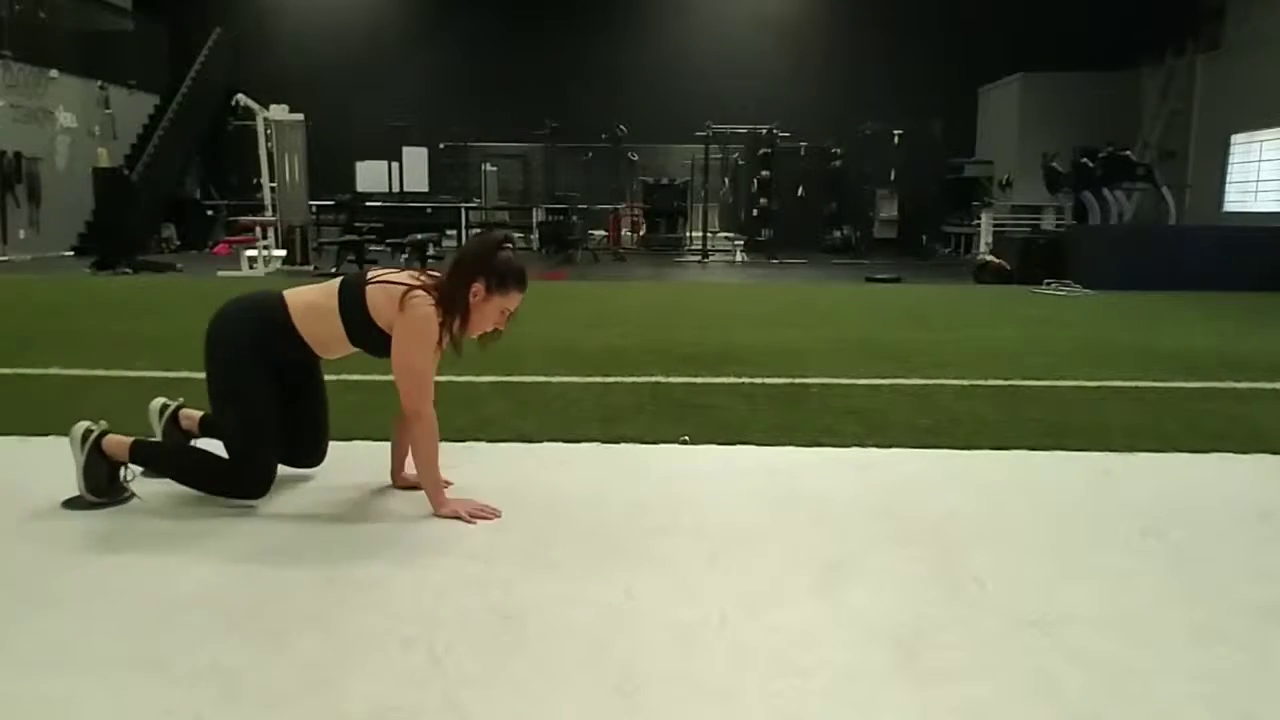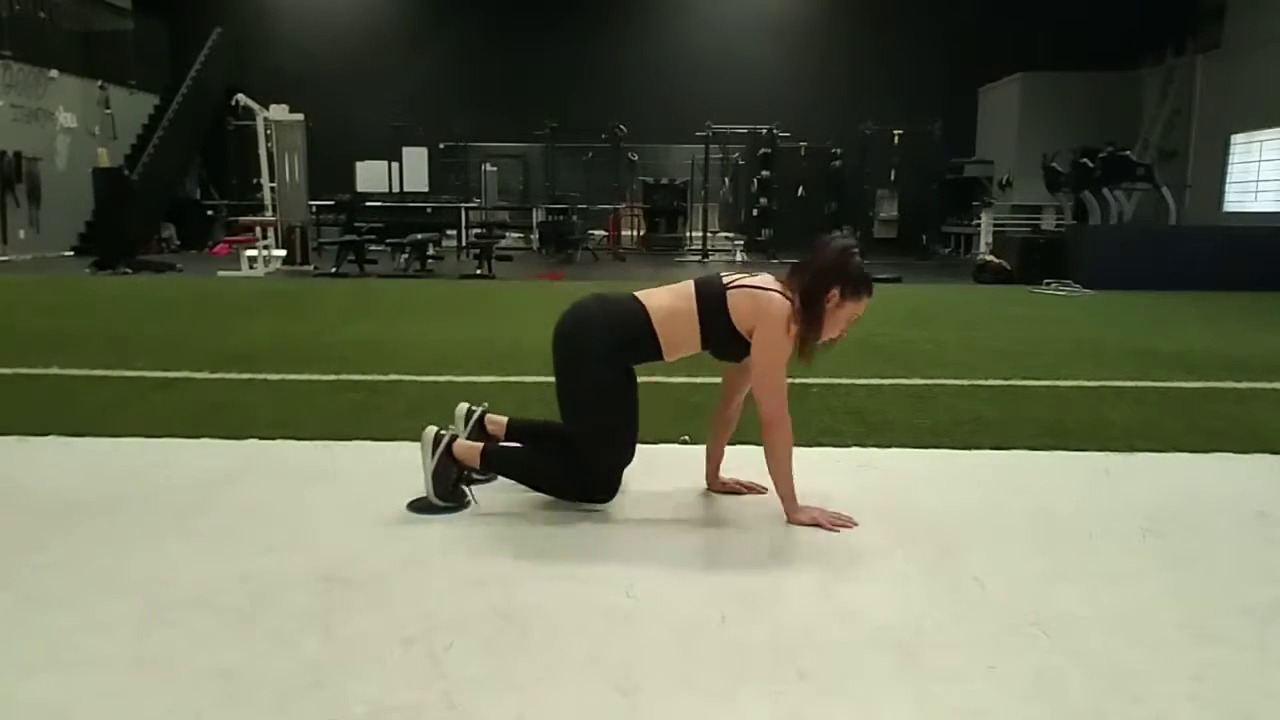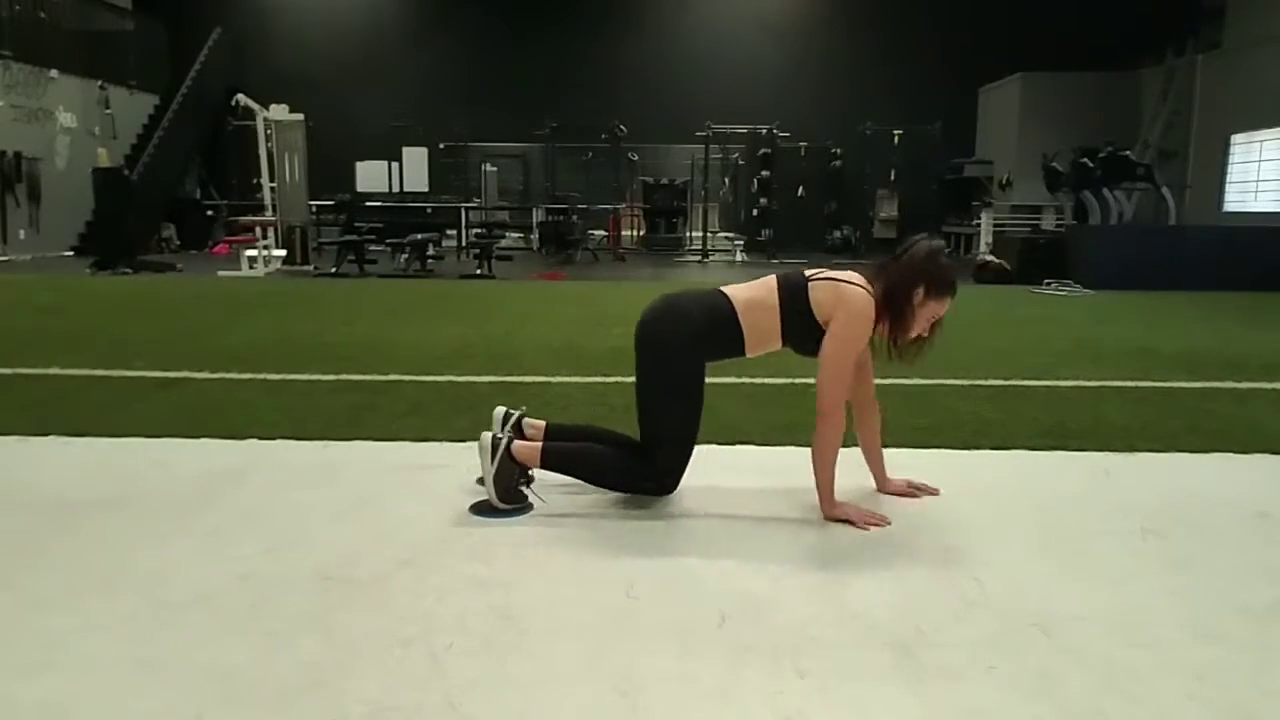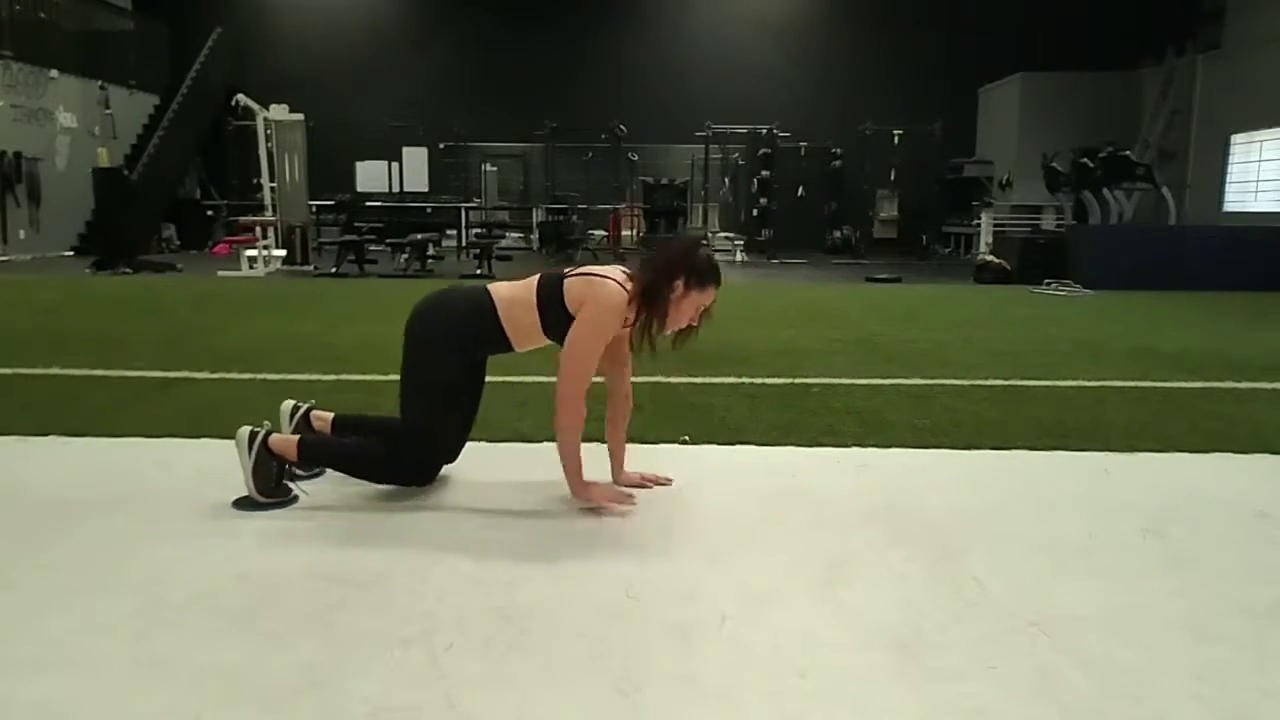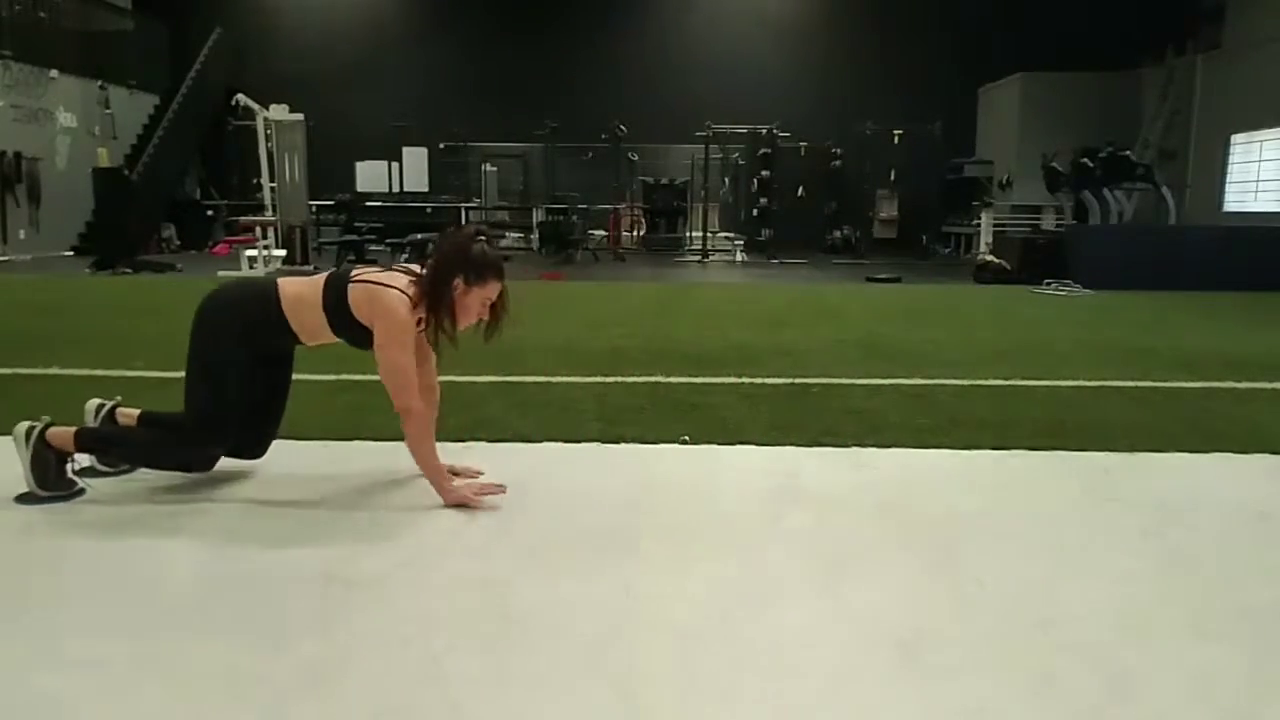
dt=1s
person 1, frame 1
left shoulder: (442, 300)
right shoulder: (420, 310)
left elbow: (417, 403)
right elbow: (418, 413)
left wrist: (399, 472)
right wrist: (439, 499)
left hip: (285, 343)
right hip: (242, 337)
left knee: (308, 453)
right knee: (251, 479)
left ankle: (181, 419)
right ankle: (103, 446)
person 1, frame 2
left shoulder: (772, 298)
right shoulder: (777, 314)
left elbow: (735, 394)
right elbow: (774, 421)
left wrist: (713, 474)
right wrist: (793, 507)
left hip: (603, 330)
right hip: (591, 339)
left knee: (613, 449)
right knee: (597, 483)
left ankle: (485, 424)
right ankle: (456, 450)
person 1, frame 3
left shoulder: (852, 297)
right shoulder: (857, 307)
left elbow: (862, 400)
right elbow: (830, 413)
left wrist: (883, 480)
right wrist: (828, 503)
left hip: (677, 324)
right hip: (677, 333)
left knee: (659, 455)
right knee: (660, 476)
left ankle: (524, 428)
right ankle: (515, 452)
person 1, frame 4
left shoulder: (625, 293)
right shoulder: (609, 299)
left elbow: (617, 389)
right elbow: (569, 400)
left wrist: (618, 471)
right wrist: (579, 484)
left hip: (464, 330)
right hip: (444, 328)
left knee: (440, 446)
right knee: (417, 467)
left ankle: (313, 422)
right ankle: (271, 445)
person 1, frame 5
left shoulder: (422, 287)
right shoulder: (395, 304)
left elbow: (425, 380)
right elbow: (411, 408)
left wrist: (431, 462)
right wrist: (445, 488)
left hip: (266, 328)
right hip: (232, 321)
left knee: (248, 442)
right knee: (199, 449)
left ankle: (118, 418)
right ankle: (48, 439)
